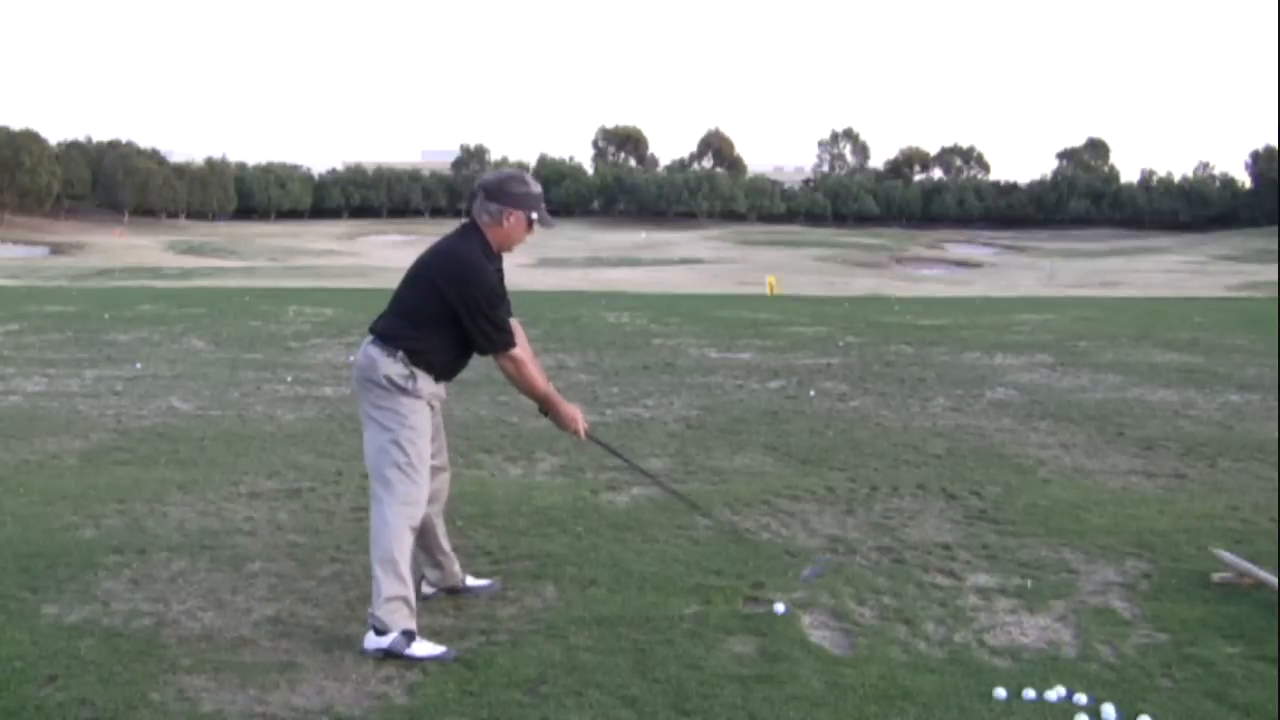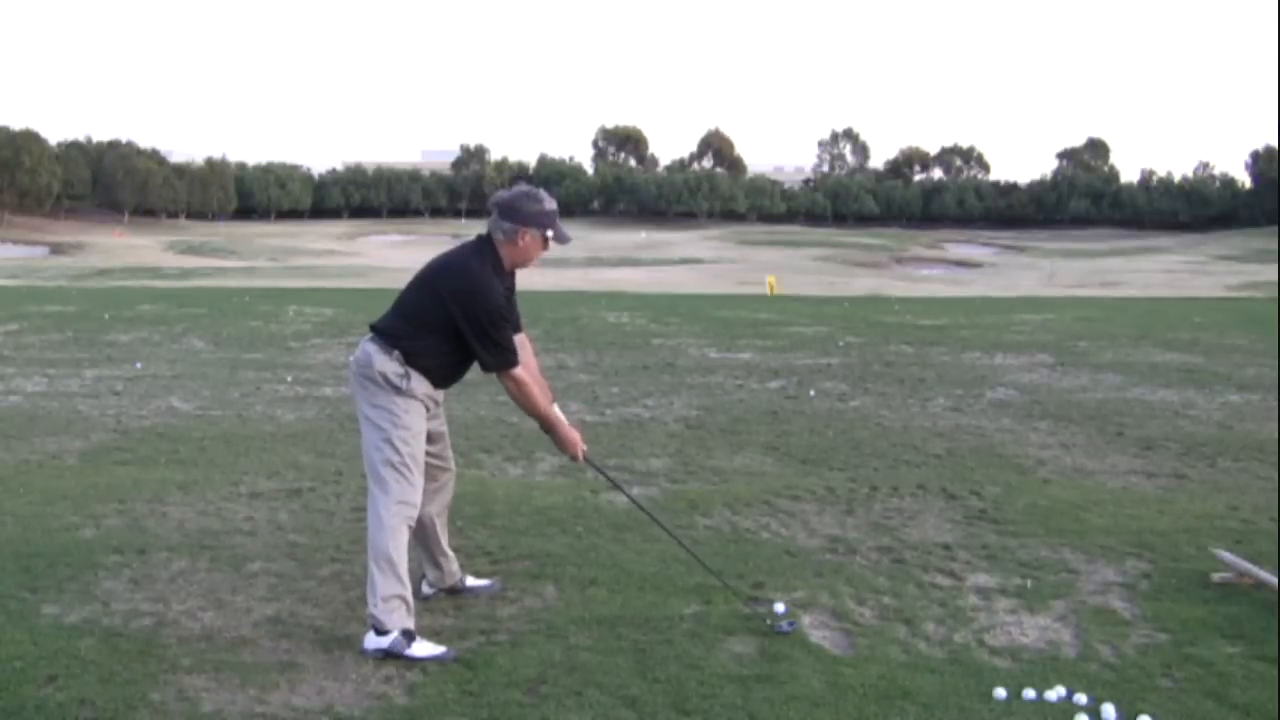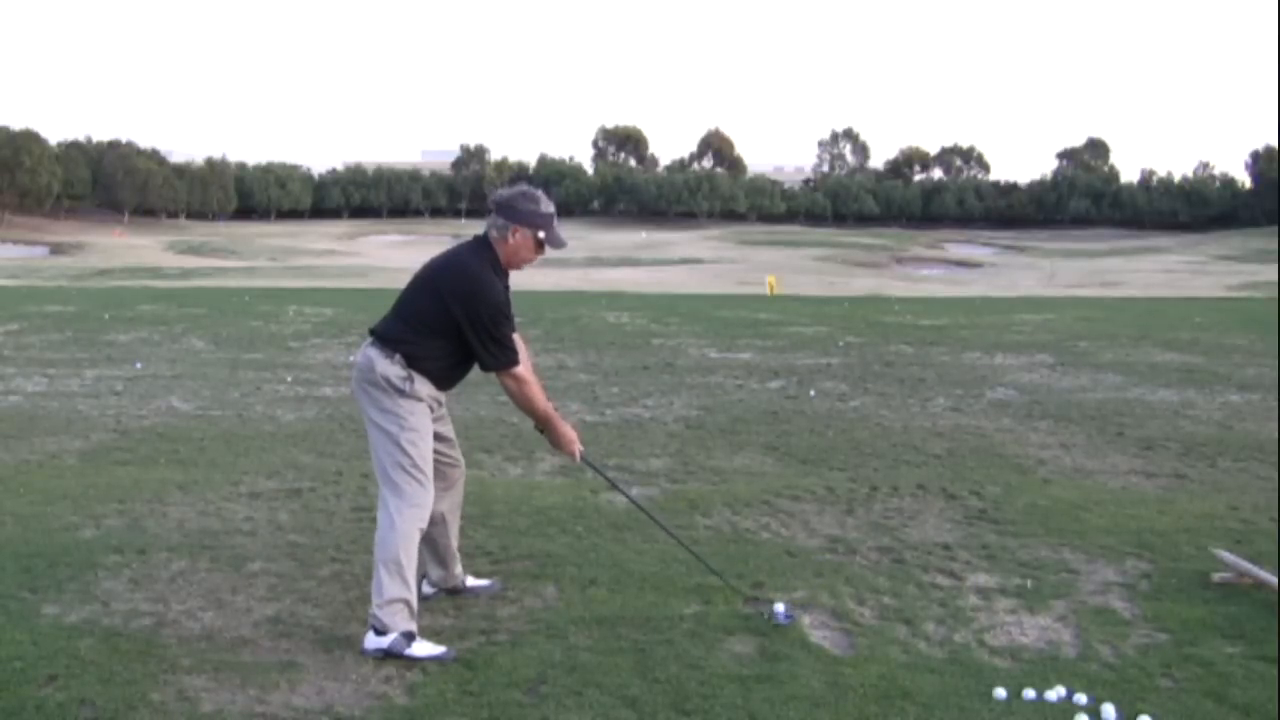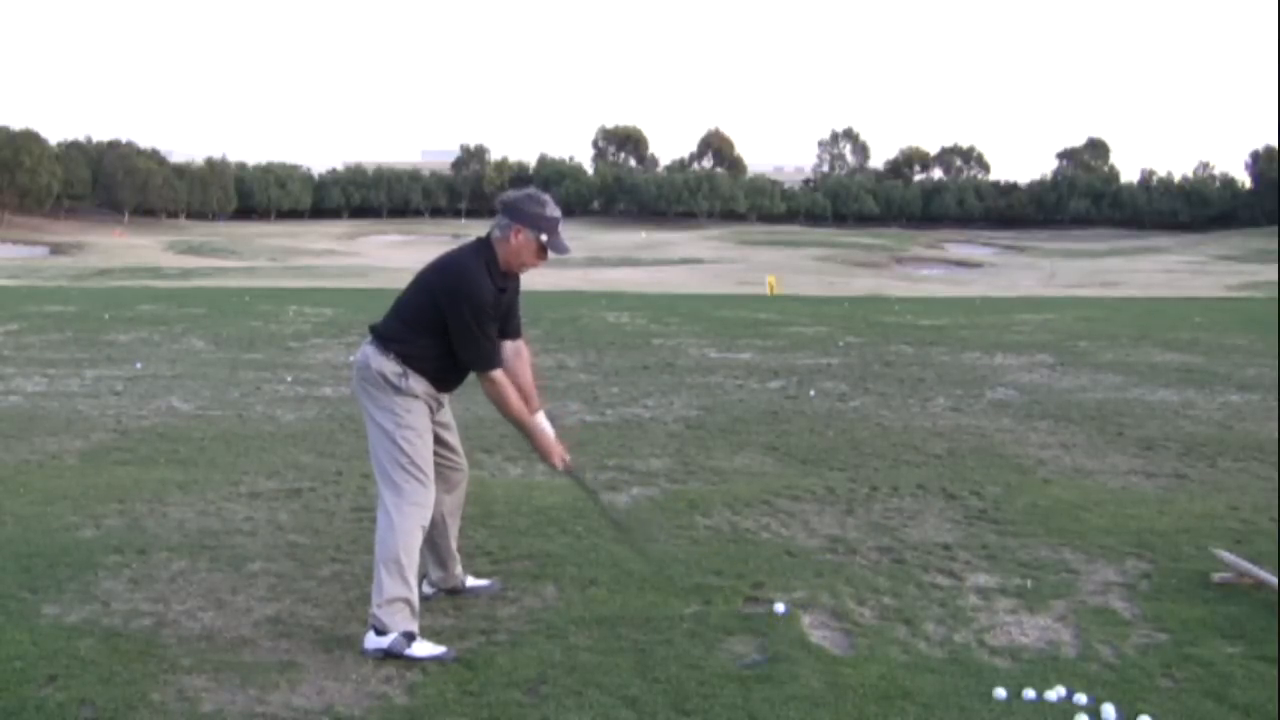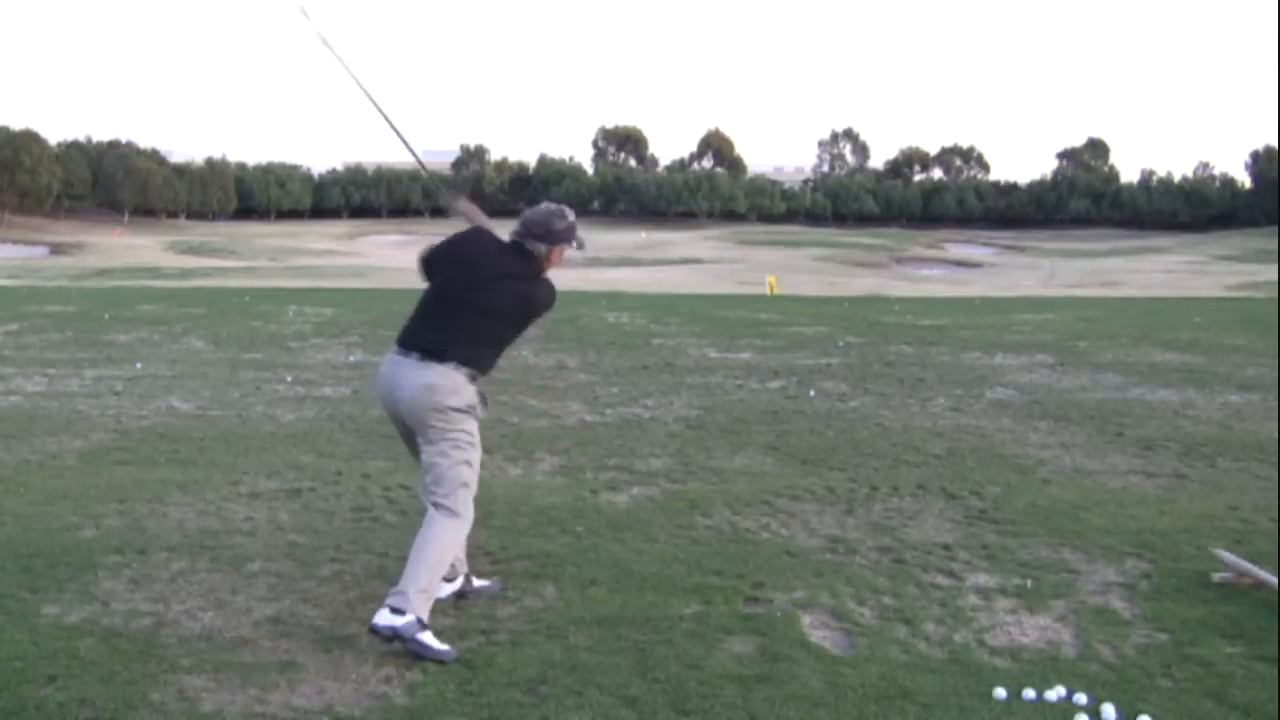
dt=1s
person 1, frame 1
left shoulder: (475, 252)
right shoulder: (468, 266)
left elbow: (511, 329)
right elbow: (508, 356)
left wrist: (548, 393)
right wrist: (555, 405)
left hip: (413, 375)
right hip: (396, 376)
left knee: (432, 480)
right knee: (404, 495)
left ankle: (441, 575)
right ankle: (389, 629)
person 1, frame 2
left shoulder: (492, 267)
right shoulder: (475, 282)
left elbow: (519, 343)
right elbow: (511, 376)
left wrist: (556, 410)
right wrist: (557, 429)
left hip: (415, 377)
right hip: (392, 376)
left knee: (437, 477)
right knee: (399, 497)
left ankle: (441, 576)
right ankle: (388, 629)
person 1, frame 3
left shoulder: (483, 264)
right shoulder: (476, 280)
left elbow: (513, 343)
right elbow: (511, 374)
left wrist: (546, 411)
right wrist: (554, 426)
left hip: (413, 378)
right hip: (395, 379)
left knee: (446, 475)
right knee: (410, 497)
left ankle: (442, 575)
right ankle: (389, 628)
person 1, frame 4
left shoulder: (502, 275)
right shoulder: (469, 280)
left elbow: (514, 351)
right elbow: (491, 375)
left wrist: (541, 420)
right wrist: (536, 437)
left hip: (422, 381)
right hip: (393, 377)
left knee: (449, 475)
right knee: (410, 497)
left ankle: (443, 576)
right ankle: (389, 628)
person 1, frame 5
left shoulder: (473, 242)
right shoulder: (539, 292)
left elbow: (427, 266)
left hip: (397, 372)
right hip: (443, 389)
left knee: (447, 484)
right knee: (451, 507)
left ankle: (450, 575)
right ankle: (403, 611)
